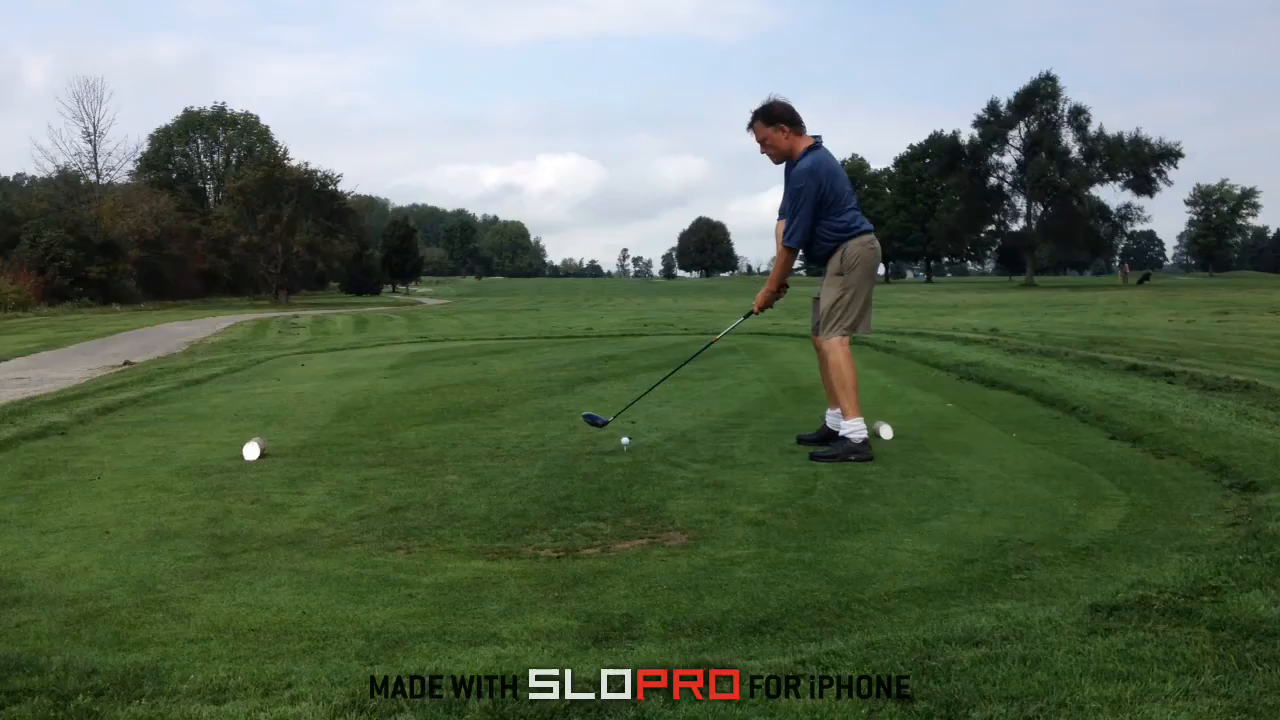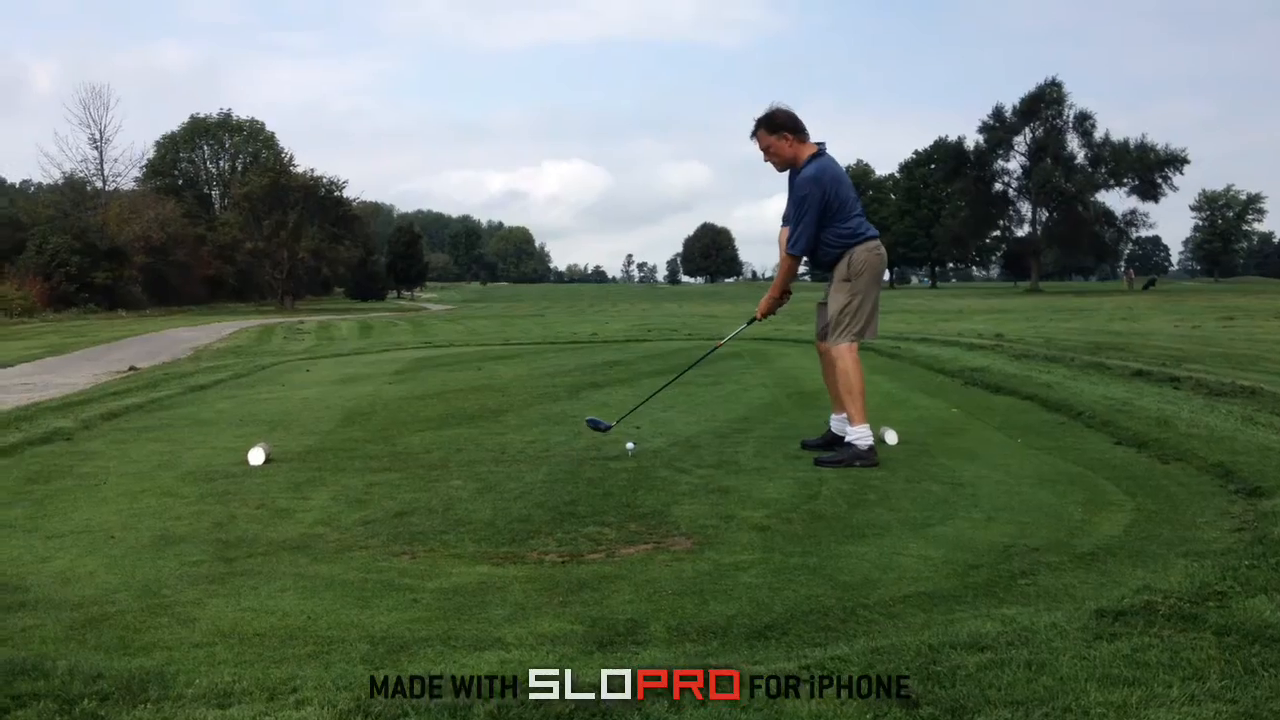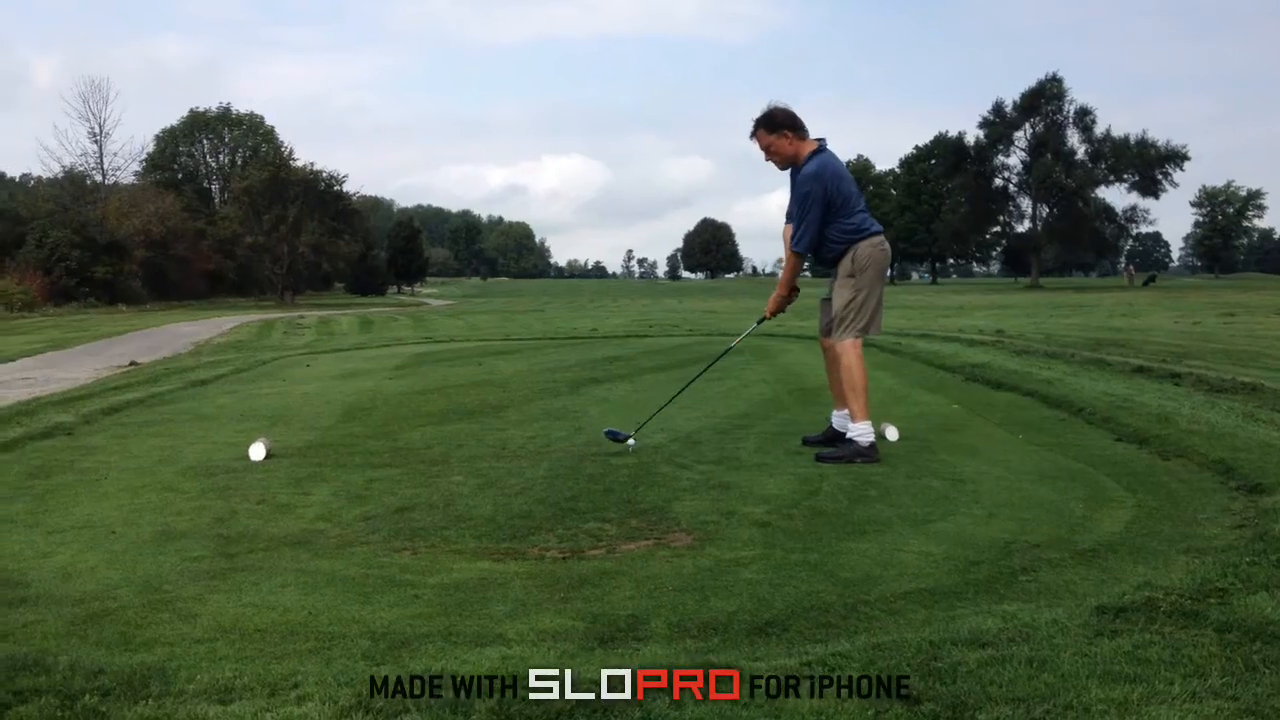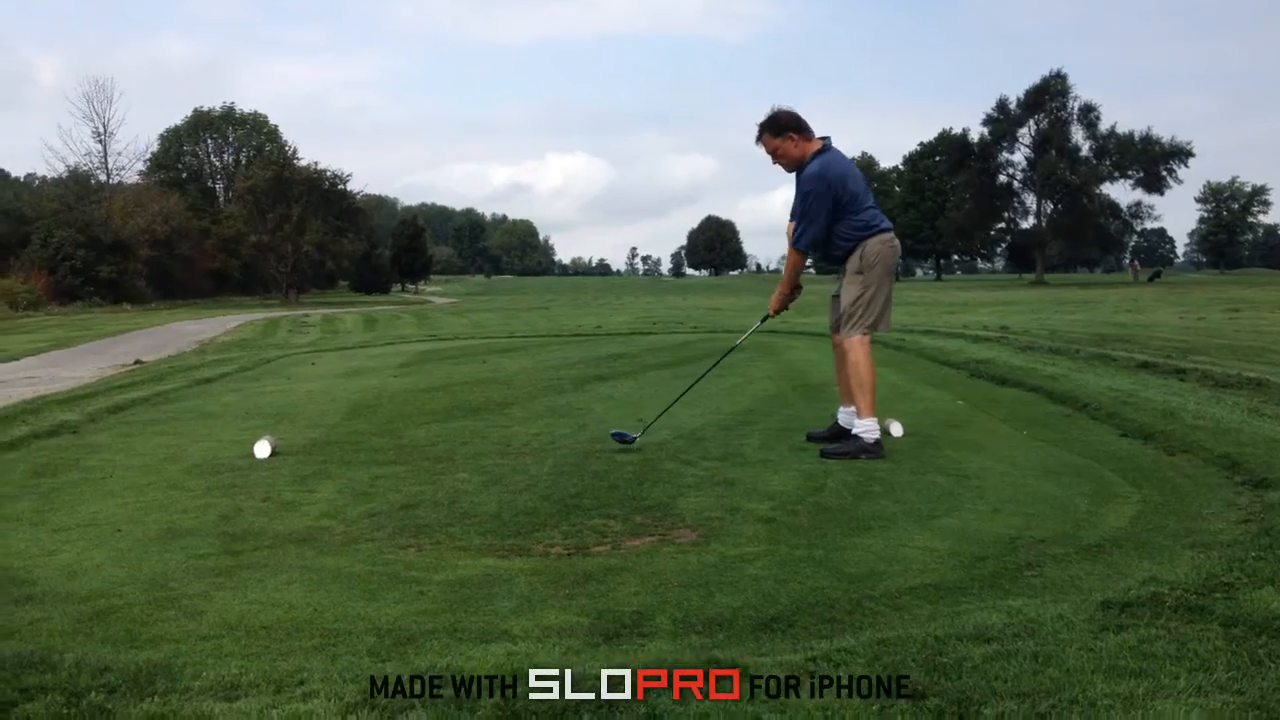
dt=0.2s
person 1, frame 1
left shoulder: (808, 170)
right shoulder: (802, 161)
left elbow: (793, 239)
right elbow: (785, 221)
left wrist: (770, 287)
right wrist: (781, 276)
left hip: (851, 254)
right hip: (841, 255)
left knee: (834, 339)
right knee: (821, 338)
left ankle: (855, 436)
right ankle: (836, 423)
person 1, frame 2
left shoulder: (811, 178)
right shoulder: (806, 167)
left elbow: (797, 246)
right elbow: (788, 228)
left wrist: (773, 294)
right wrist: (783, 282)
left hip: (857, 260)
right hip: (846, 261)
left knee: (842, 345)
right knee: (826, 343)
left ankle: (861, 442)
right ankle: (841, 429)
person 1, frame 3
left shoulder: (813, 174)
right shoulder: (808, 164)
left elbow: (802, 244)
right elbow: (792, 225)
left wrist: (781, 292)
right wrist: (789, 281)
left hip: (861, 255)
right hip: (850, 257)
left knee: (847, 341)
right knee: (830, 340)
left ankle: (863, 439)
right ankle: (842, 424)
person 1, frame 4
left shoulder: (818, 174)
right shoulder: (815, 162)
left elbow: (803, 242)
right elbow: (796, 223)
left wrist: (783, 289)
right wrist: (792, 279)
left hip: (871, 251)
right hip: (860, 254)
left knee: (855, 337)
right knee: (840, 336)
left ankle: (868, 435)
right ankle: (848, 421)
